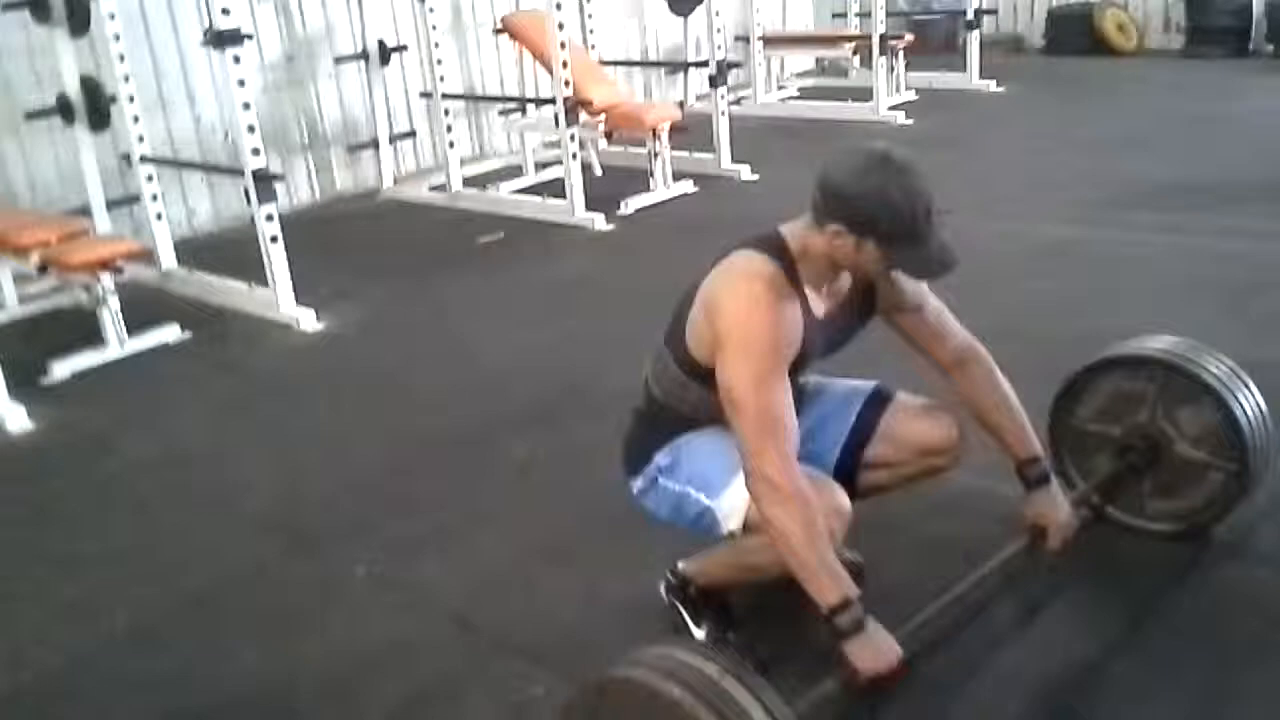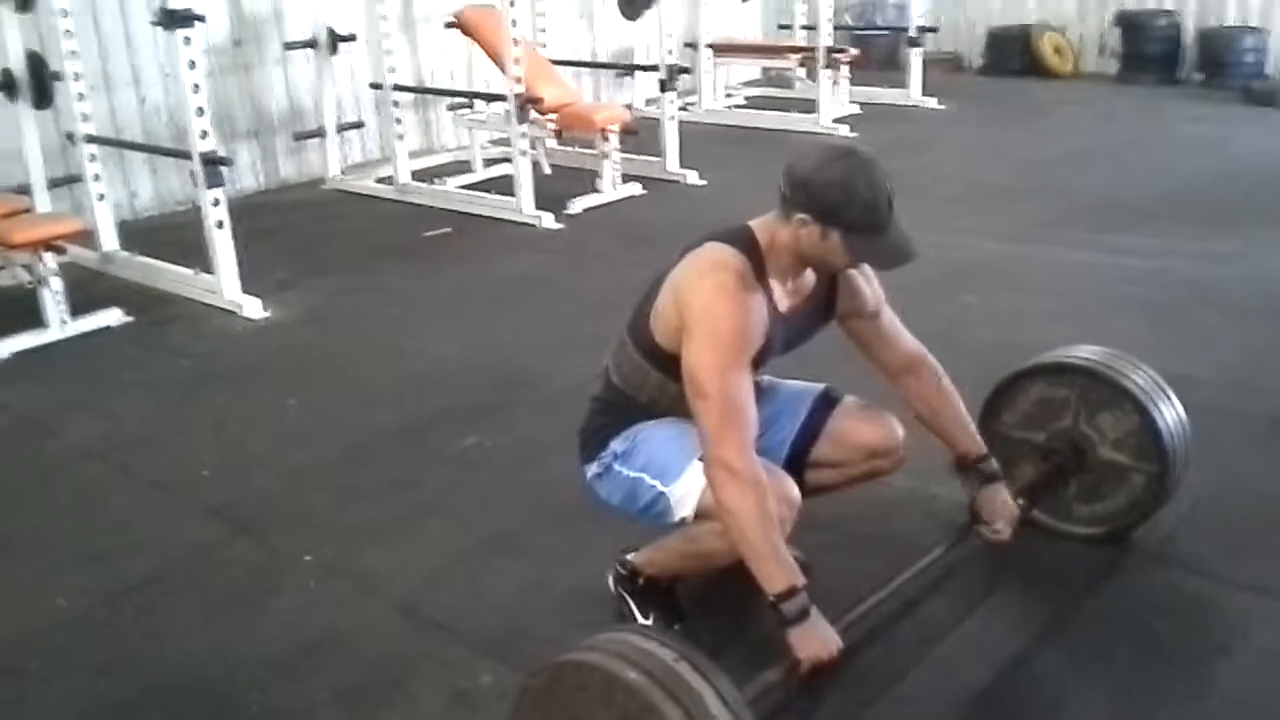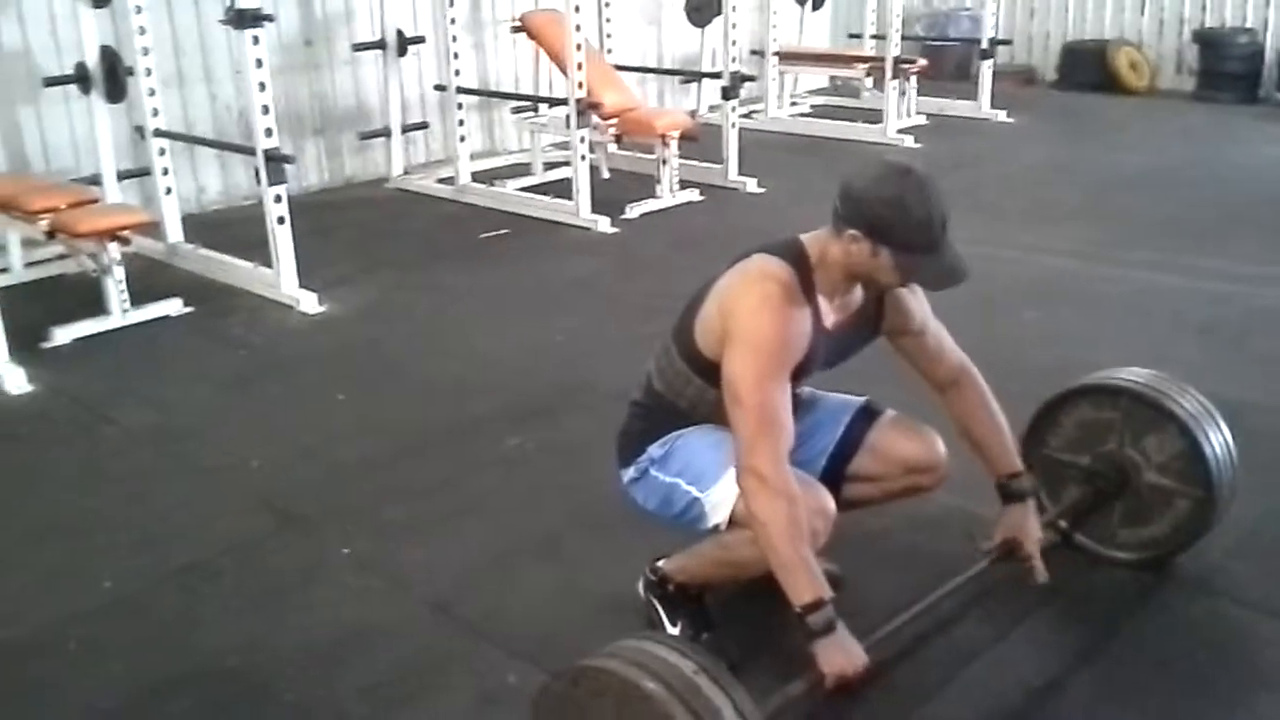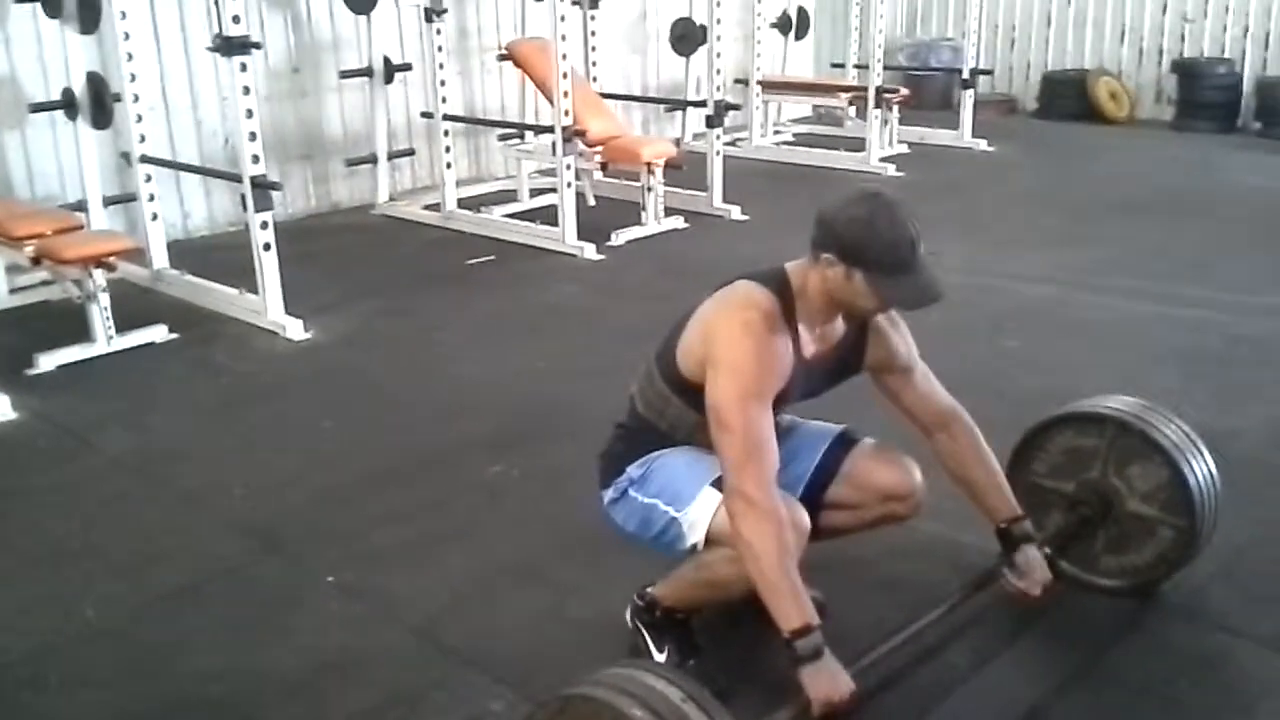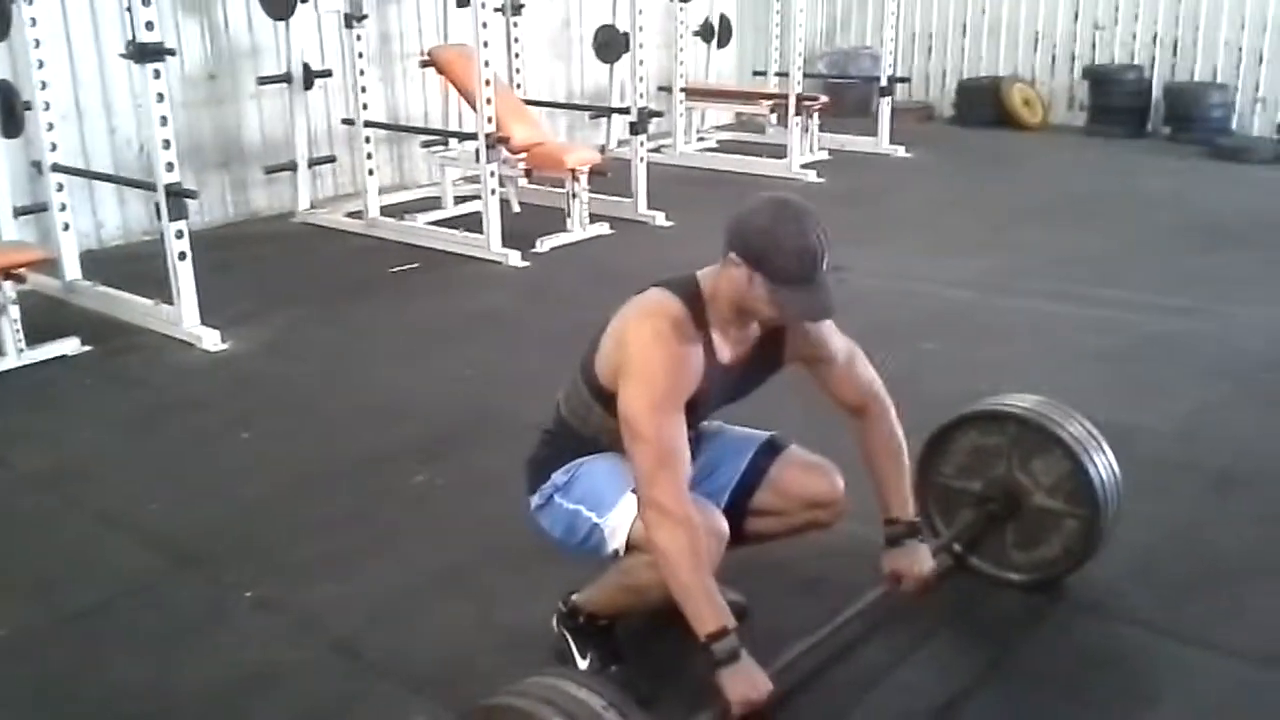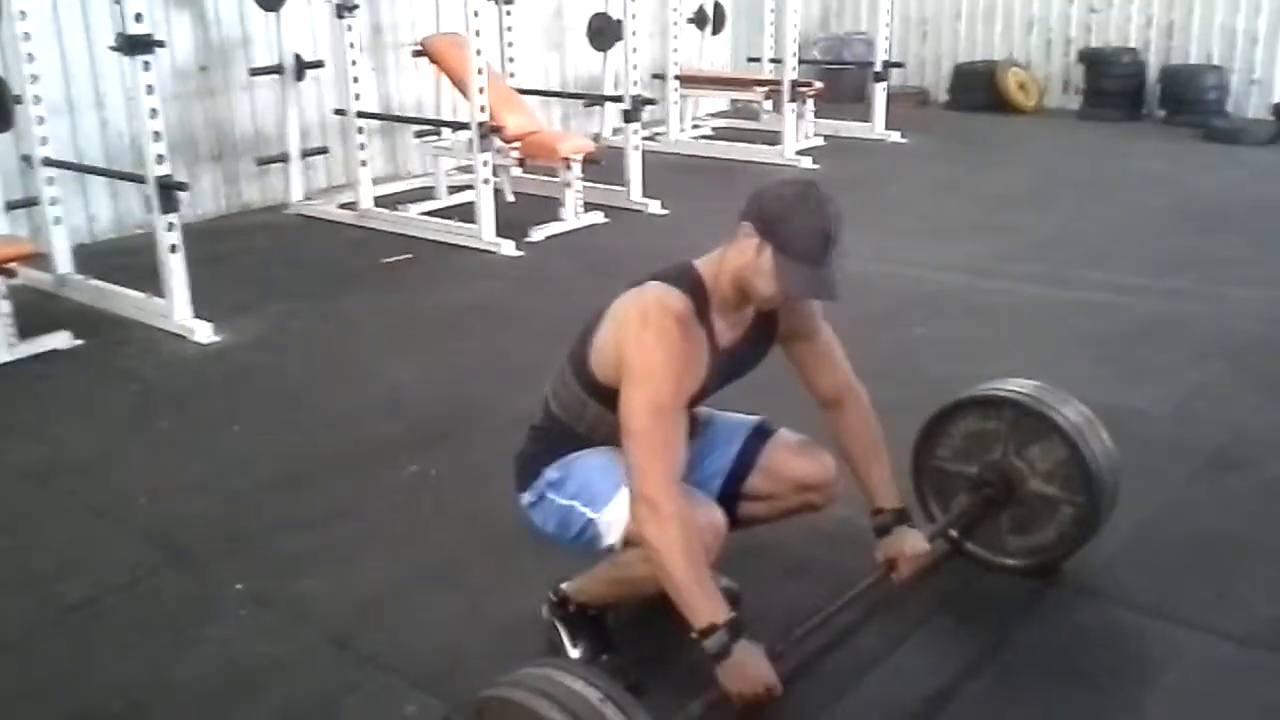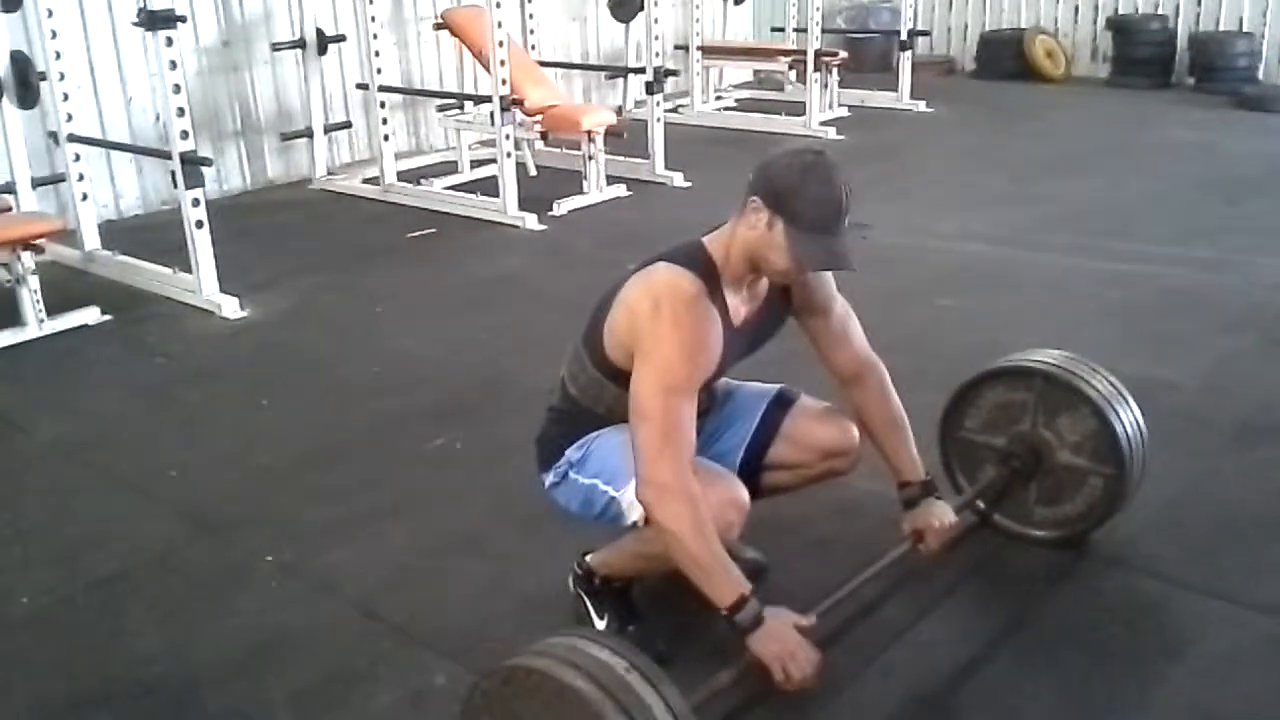
dt=0.7s
person 1, frame 1
left shoulder: (877, 268)
right shoulder: (757, 299)
left elbow: (963, 357)
right elbow: (773, 479)
left wrist: (1039, 476)
right wrist: (851, 622)
right hip: (677, 448)
left knee: (936, 437)
right knee: (826, 514)
left ankle: (811, 546)
right ankle: (691, 581)
person 1, frame 2
left shoulder: (838, 270)
right shoulder: (724, 290)
left elbow: (908, 364)
right elbow: (731, 466)
left wrist: (983, 473)
right wrist: (797, 611)
right hip: (630, 438)
left knee: (880, 442)
right knee: (775, 503)
left ankle: (756, 536)
right ankle: (639, 573)
person 1, frame 3
left shoulder: (887, 286)
right shoulder: (770, 303)
left elbow: (956, 379)
right elbow: (763, 473)
left wrist: (1017, 493)
right wrist: (823, 624)
left hip: (767, 415)
right hip: (668, 443)
left knee: (922, 458)
right knee: (809, 515)
left ankle: (788, 547)
right ankle: (671, 579)
person 1, frame 4
left shoulder: (871, 324)
right shoulder: (750, 328)
left elbow: (945, 422)
right elbow: (751, 497)
left wrist: (1017, 535)
right wrist: (810, 650)
left hip: (750, 442)
right hip: (648, 467)
left knee: (898, 487)
right knee: (782, 527)
left ankle: (770, 573)
right ankle: (658, 607)
person 1, frame 5
left shoulder: (793, 321)
right shoulder: (662, 334)
left elbow: (870, 404)
right elbow: (664, 505)
left wrist: (903, 532)
right wrist: (727, 653)
left hip: (678, 445)
right hip: (575, 471)
left knee: (823, 494)
right knee: (700, 534)
left ankle: (690, 579)
right ankle: (584, 614)
person 1, frame 6
left shoulder: (783, 299)
right shoulder: (665, 324)
left elbow: (843, 397)
right elbow: (656, 503)
left wrist: (892, 520)
right wrist: (726, 643)
right hip: (566, 465)
left knee: (815, 477)
right knee: (700, 530)
left ankle: (686, 572)
right ankle: (575, 602)
person 1, frame 7
left shoulder: (796, 274)
right shoulder: (678, 306)
left elbow: (861, 372)
right elbow: (661, 488)
left wrist: (918, 491)
right wrist: (752, 617)
right hip: (587, 445)
left knee: (837, 441)
right knee: (722, 508)
left ankle: (707, 536)
right ankle: (599, 575)
